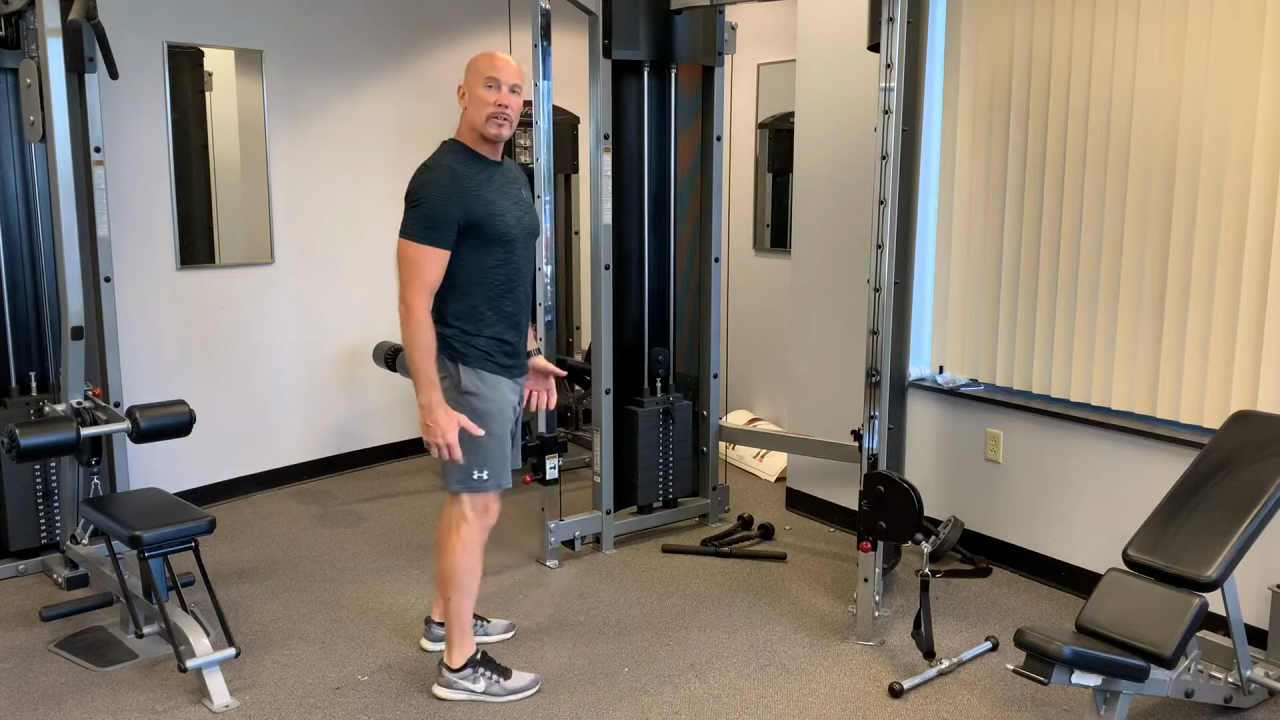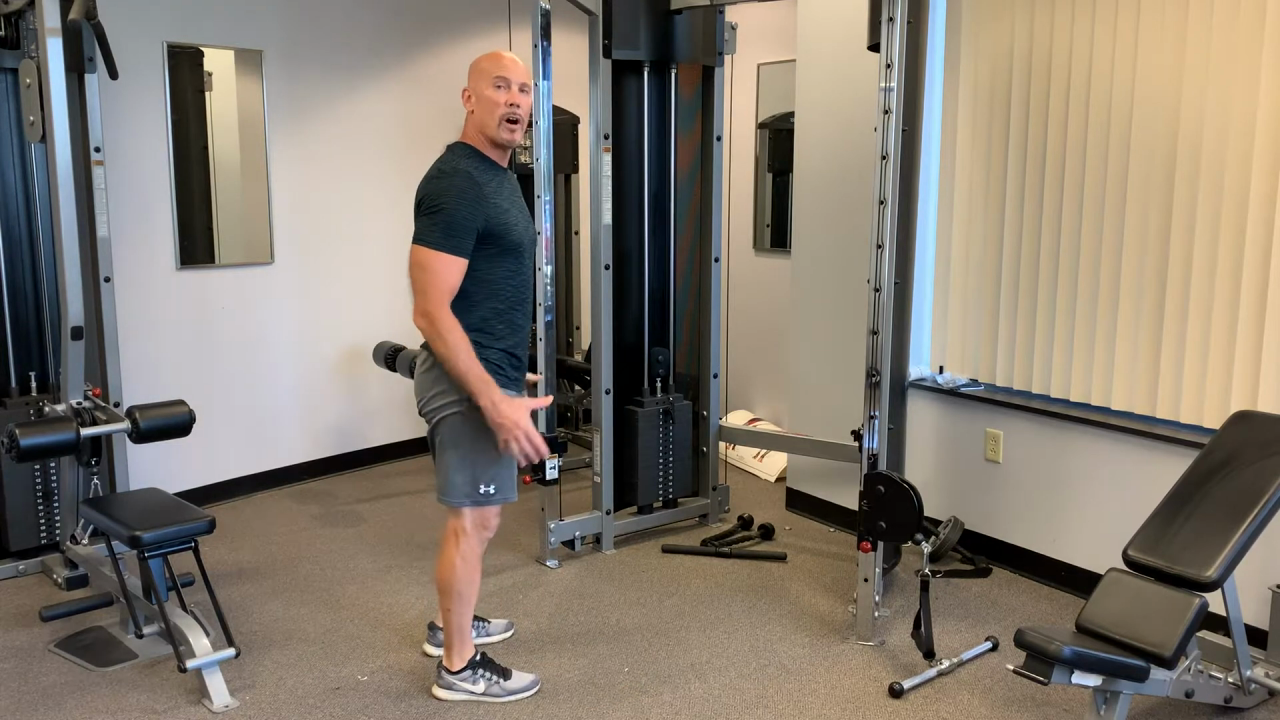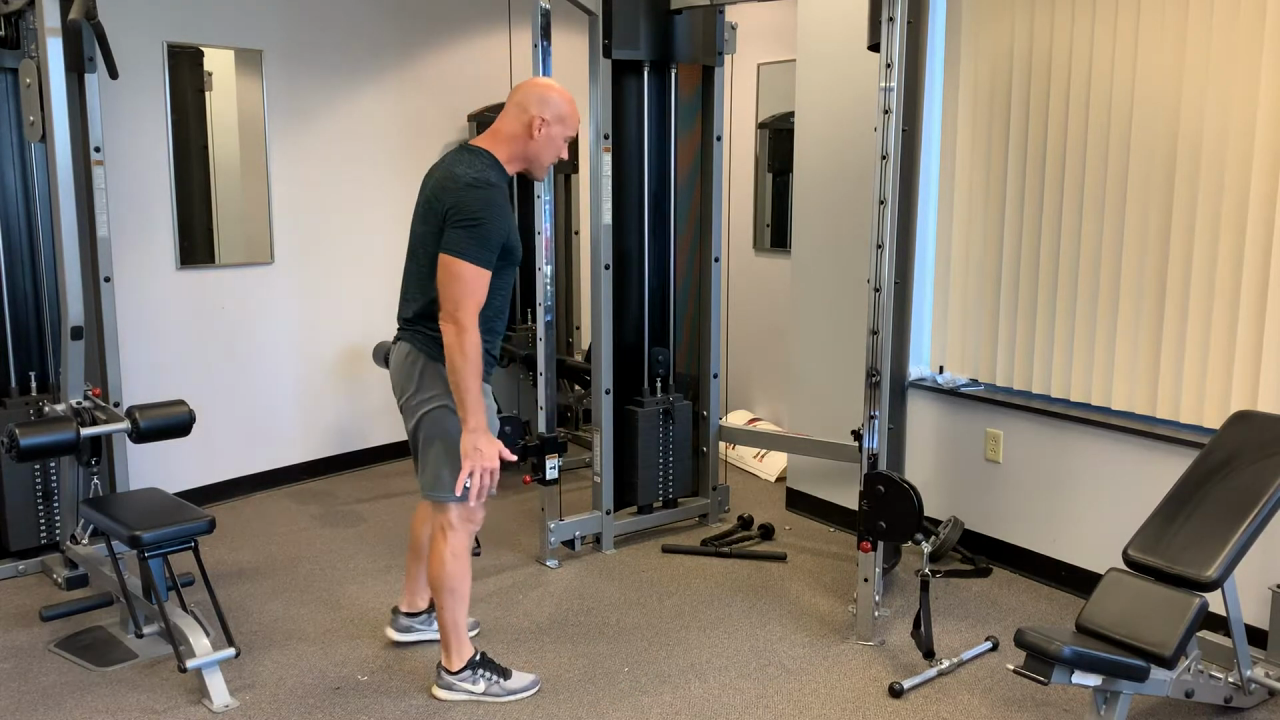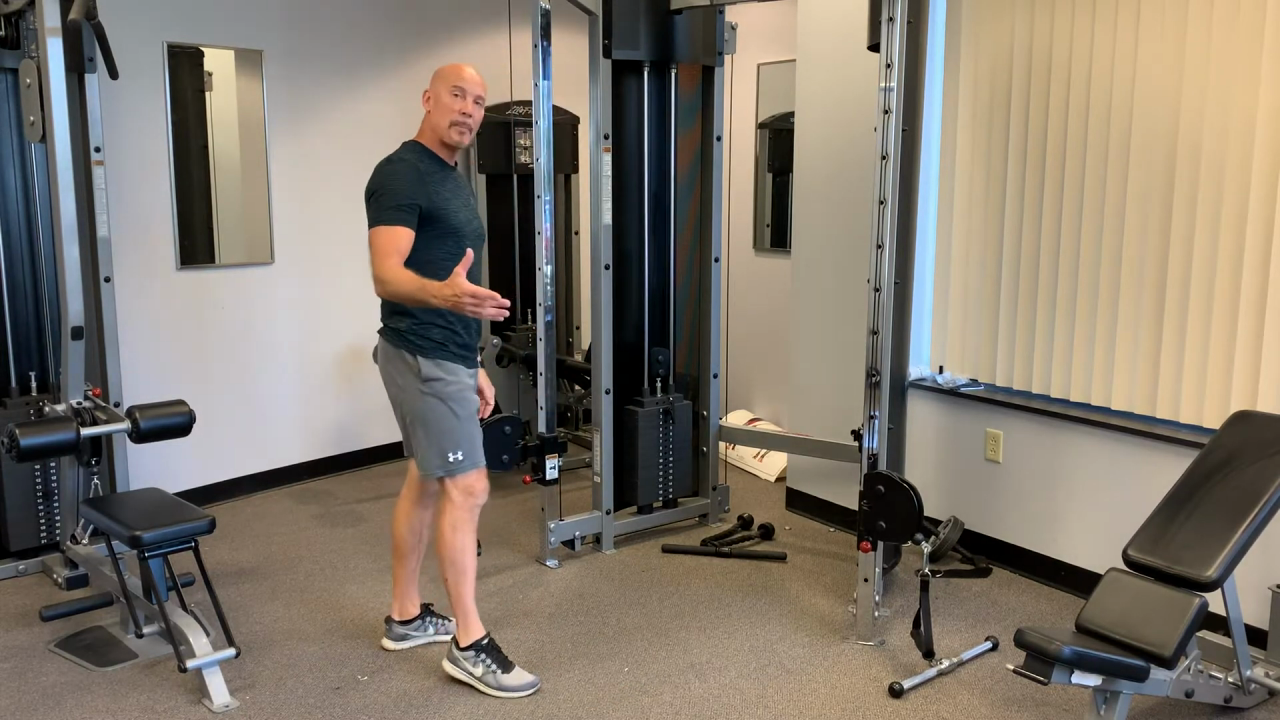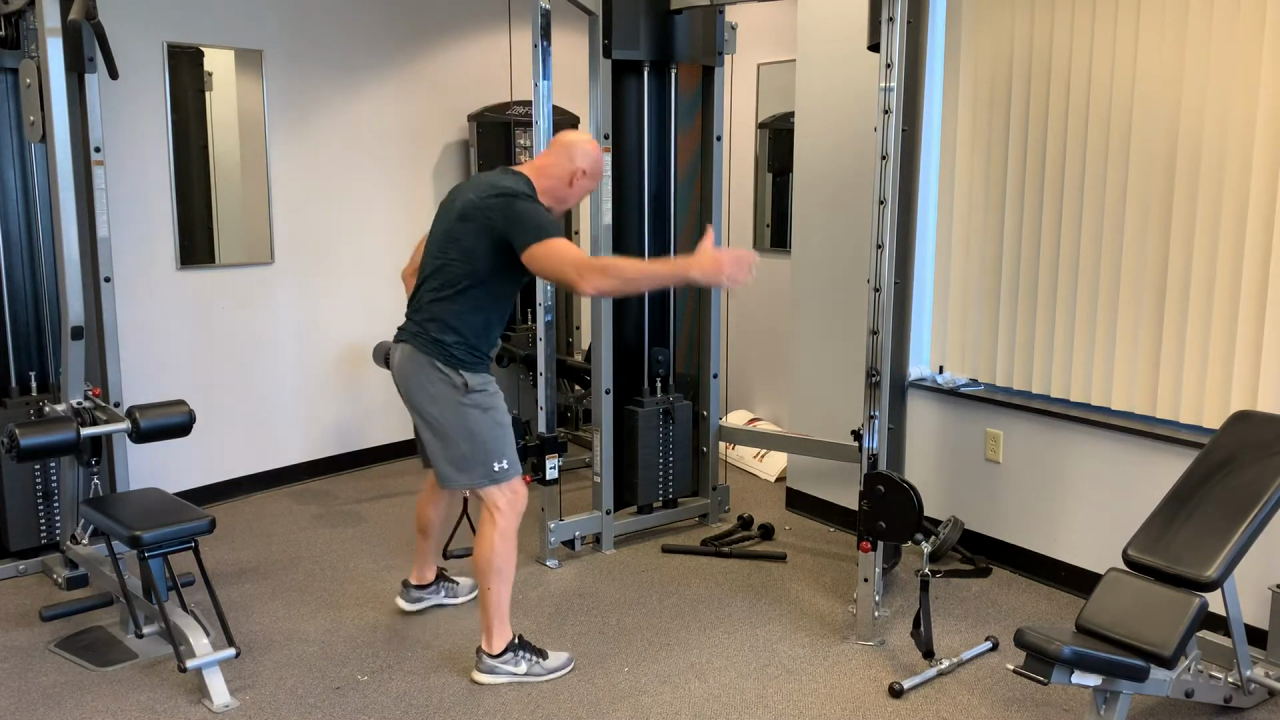
dt=1s
person 1, frame 1
left shoulder: (512, 177)
right shoulder: (442, 180)
right elbow: (415, 303)
left wrist: (531, 354)
right wrist: (432, 404)
left hip: (502, 367)
right hip: (468, 372)
left knee: (470, 501)
right knee: (476, 510)
left ankle: (444, 618)
right ankle: (460, 665)
person 1, frame 2
left shoulder: (498, 177)
right shoulder: (455, 183)
right elbow: (432, 312)
right wrist: (496, 403)
left hip: (491, 375)
right hip: (469, 382)
left knee: (474, 511)
right knee: (475, 519)
left ankle: (450, 622)
right ankle: (458, 667)
person 1, frame 3
left shoulder: (459, 167)
right shoulder: (482, 197)
right elbow: (459, 322)
right wrist: (475, 429)
left hip: (419, 356)
right hip: (441, 369)
left knee: (440, 494)
right knee: (461, 513)
left ankle: (414, 610)
right ankle: (459, 666)
person 1, frame 4
left shoulder: (454, 180)
right shoulder: (400, 174)
right elbow: (387, 275)
left wrist: (475, 366)
right wrist: (444, 296)
left hip: (449, 357)
right hip: (423, 358)
left knee: (426, 482)
right knee: (467, 488)
left ankle: (406, 616)
right ankle: (470, 643)
person 1, frame 5
left shoulder: (480, 189)
right shoulder: (516, 207)
left elbow: (411, 272)
right elbow: (587, 276)
right wrist: (690, 268)
left hip: (415, 355)
right hip: (449, 369)
left knee: (450, 475)
right knee: (505, 499)
left ankle: (422, 581)
right ankle: (499, 650)
